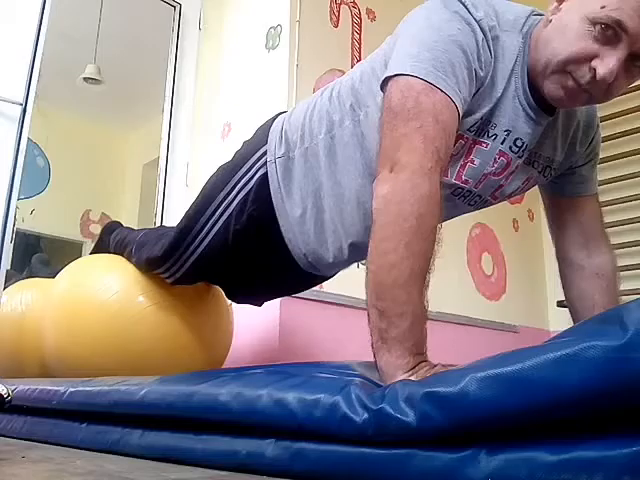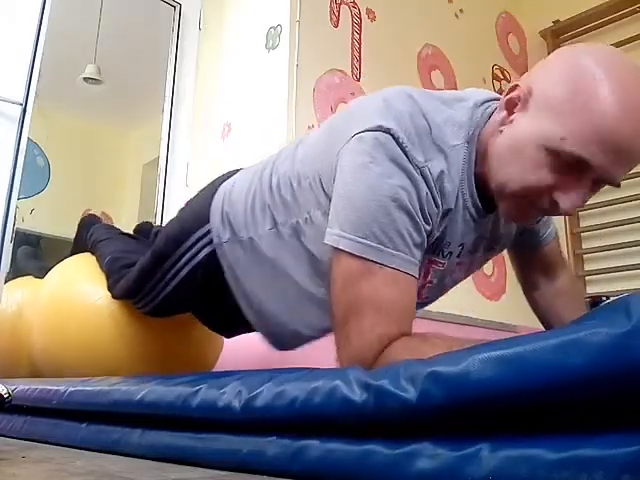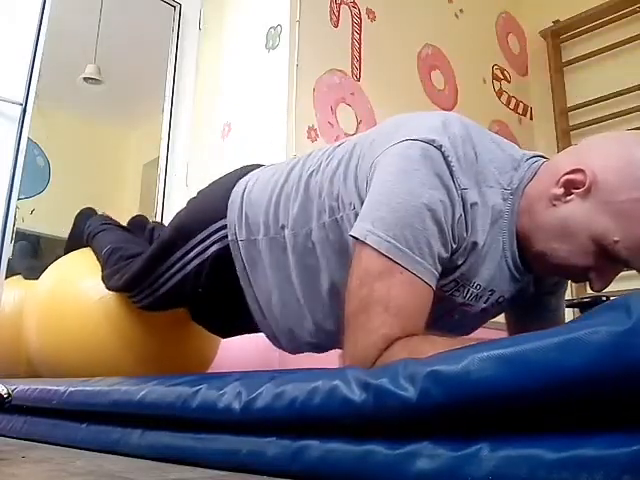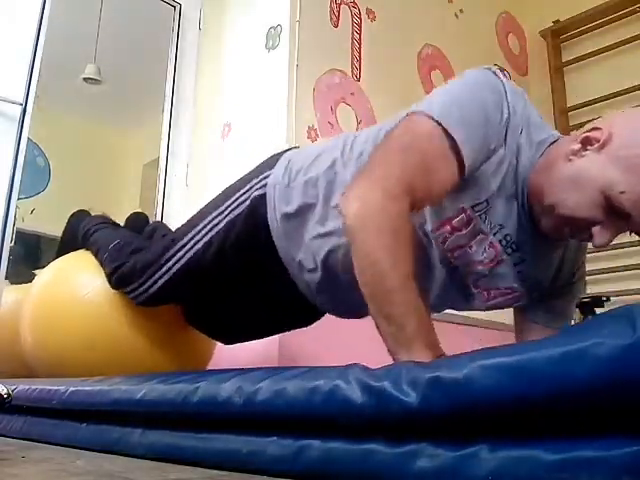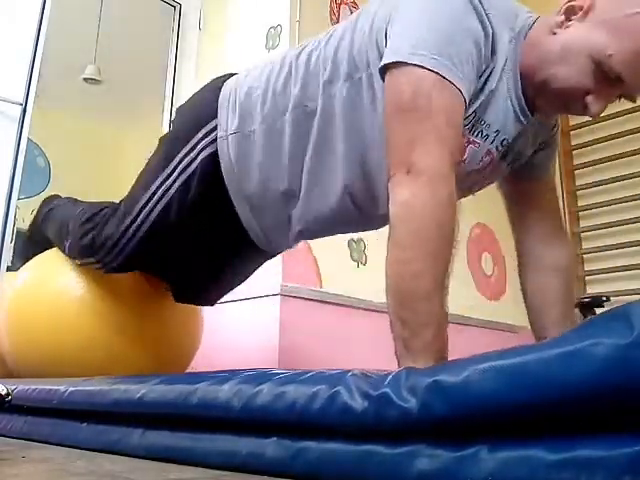
dt=1s
person 1, frame 1
left shoulder: (577, 127)
left elbow: (586, 250)
right elbow: (405, 176)
right wrist: (404, 364)
right hip: (282, 177)
left knee: (240, 287)
right knee: (176, 262)
left ankle: (133, 242)
right ankle: (120, 241)
person 1, frame 2
left shoulder: (527, 165)
right shoulder: (396, 148)
left elbow: (547, 275)
right elbow: (369, 358)
right hip: (229, 238)
left knee: (211, 317)
right knee: (137, 289)
left ankle: (147, 239)
right ankle: (98, 235)
person 1, frame 3
left shoulder: (547, 240)
right shoulder: (438, 165)
right elbow: (371, 359)
left hip: (278, 270)
right hip: (241, 229)
left knee: (201, 315)
right knee: (137, 280)
left ankle: (148, 235)
right ankle: (98, 231)
person 1, frame 4
left shoulder: (560, 269)
right shoulder: (493, 105)
right elbow: (370, 204)
right wrist: (424, 369)
right hip: (279, 208)
left knee: (208, 319)
right knee: (143, 282)
left ankle: (147, 235)
right ankle: (92, 232)
person 1, frame 5
left shoulder: (536, 119)
left elbow: (545, 241)
right elbow: (420, 187)
right wrist: (423, 378)
right hip: (231, 137)
left knee: (185, 286)
right knee: (113, 245)
right ankle: (54, 219)
